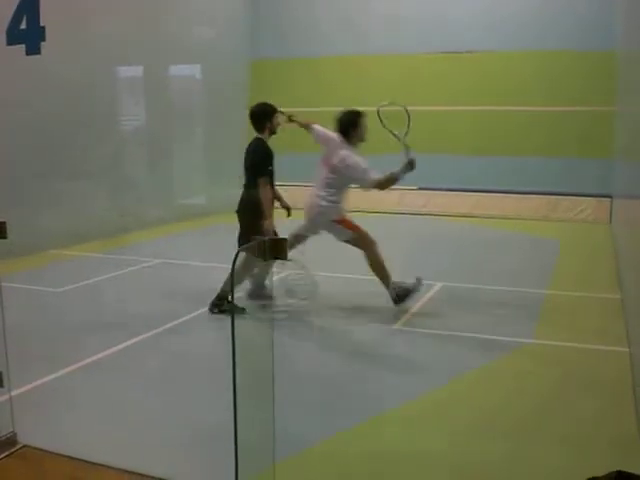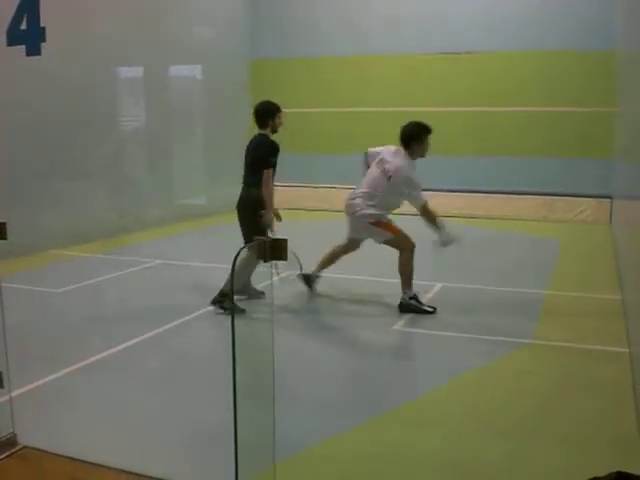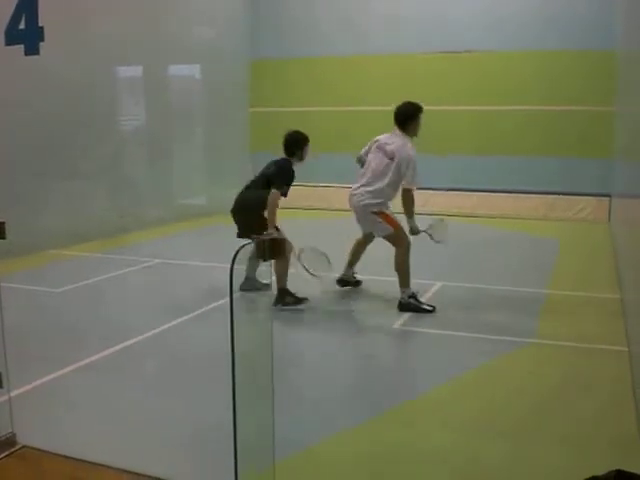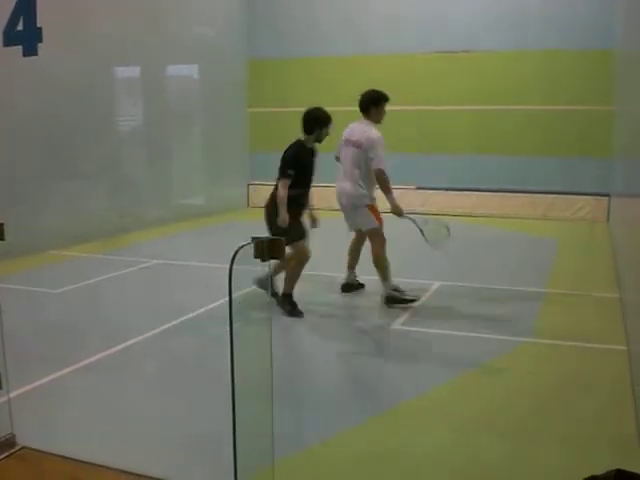
dt=0.3s
person 1, frame 1
left shoulder: (331, 139)
right shoulder: (350, 161)
left elbow: (309, 126)
right elbow: (379, 184)
left wrist: (293, 119)
right wrist: (402, 171)
left hip: (315, 206)
right hip: (327, 212)
left knee: (295, 240)
right knee: (368, 245)
right ankle: (394, 289)
person 1, frame 2
left shoulder: (387, 152)
right shoulder: (404, 172)
left elbow: (368, 155)
right elbow: (423, 209)
right wrist: (442, 233)
left hip: (354, 203)
right hip: (367, 215)
left knee: (351, 245)
right knee: (407, 246)
left ankle: (312, 274)
right ankle: (407, 298)
person 1, frame 3
left shoulder: (381, 139)
right shoulder: (407, 152)
left elbow: (361, 160)
right elbow: (407, 191)
right wrist: (411, 221)
left hip: (357, 197)
right hip: (371, 204)
left knee: (367, 236)
right knee: (403, 244)
left ankle: (347, 276)
right ankle: (406, 298)
person 1, frame 4
left shoulder: (350, 130)
right shoulder: (373, 136)
left elbow: (339, 157)
right elbow: (379, 172)
right wrist: (392, 201)
left hip: (343, 192)
right hip: (359, 196)
left knee: (360, 235)
right knee: (378, 240)
left ankle: (350, 280)
right ankle: (389, 290)
person 2, frame 1
left shoulder: (255, 146)
right shoulder: (264, 150)
right elbow: (263, 187)
left wrist: (281, 200)
right wrist: (266, 218)
left hip: (251, 207)
right hip: (254, 210)
right knee: (252, 257)
left ankle: (259, 287)
right ankle: (220, 300)
person 2, frame 2
left shoulder: (255, 143)
right shoulder: (270, 145)
right elbow: (267, 180)
left wrist: (270, 207)
right wrist: (268, 210)
left hip: (248, 202)
right hip: (254, 205)
left knee: (259, 249)
right knee: (255, 252)
left ankle: (244, 285)
right ankle: (224, 295)
person 2, frame 3
left shoulder: (278, 164)
right shoulder: (287, 171)
right elbow: (272, 198)
left wrist: (270, 222)
right wrist: (272, 228)
left hip: (240, 208)
right hip: (249, 211)
left knee: (263, 244)
right knee: (283, 248)
left ankle: (249, 280)
right ankle: (283, 294)
person 2, frame 4
left shoulder: (310, 150)
right shoulder: (295, 152)
right elbow: (283, 185)
left wrist: (310, 210)
right wrist: (282, 213)
left hip: (294, 210)
right hip: (282, 212)
left knee: (295, 251)
right knee: (302, 253)
left ankle: (268, 279)
right ankle: (286, 297)
